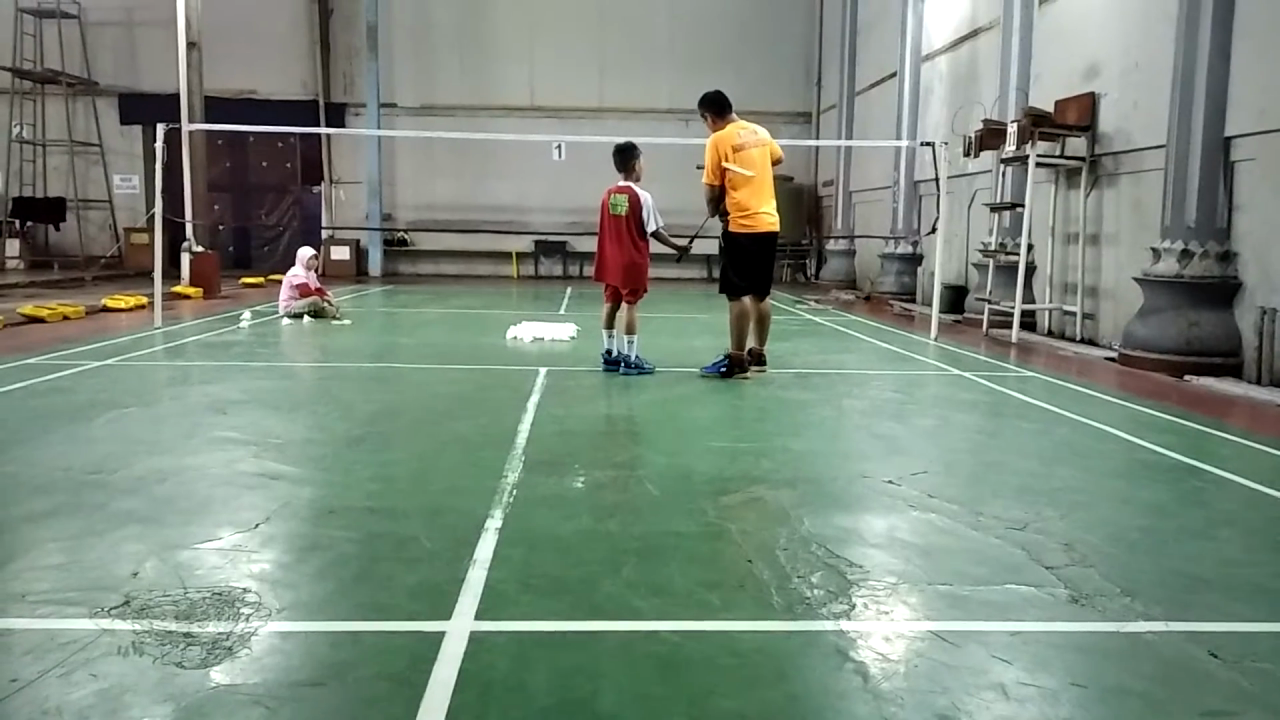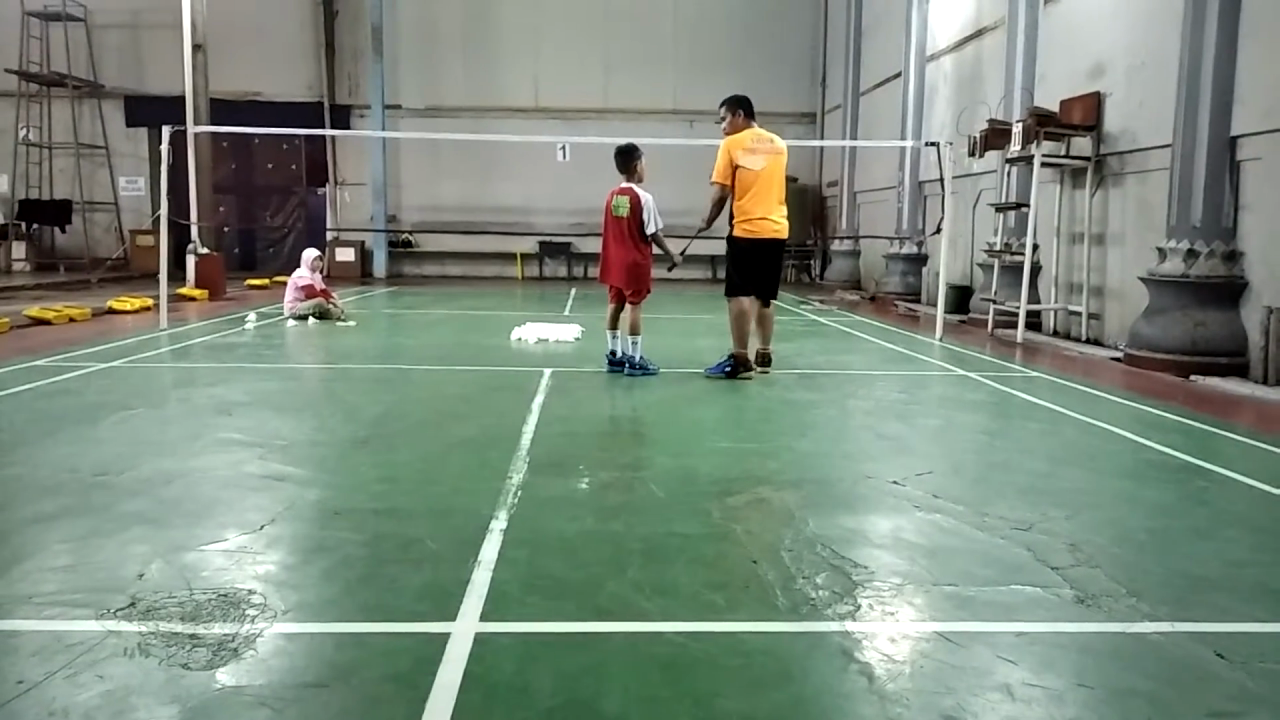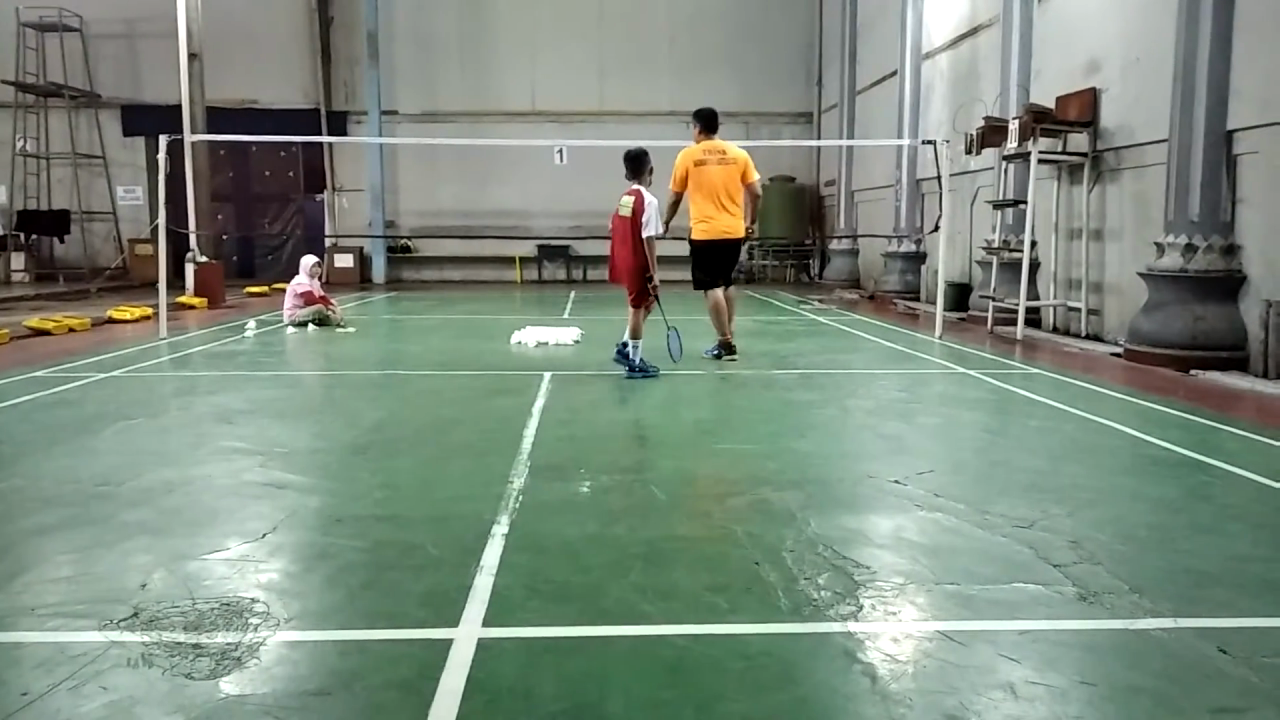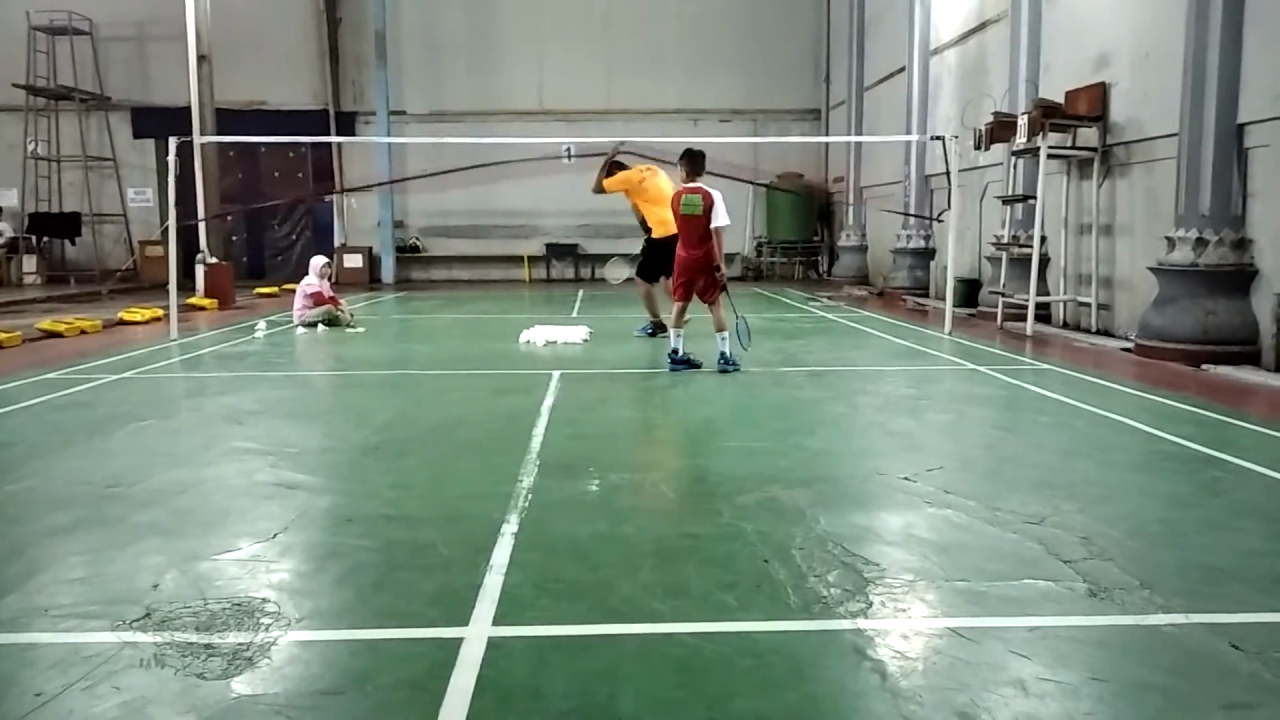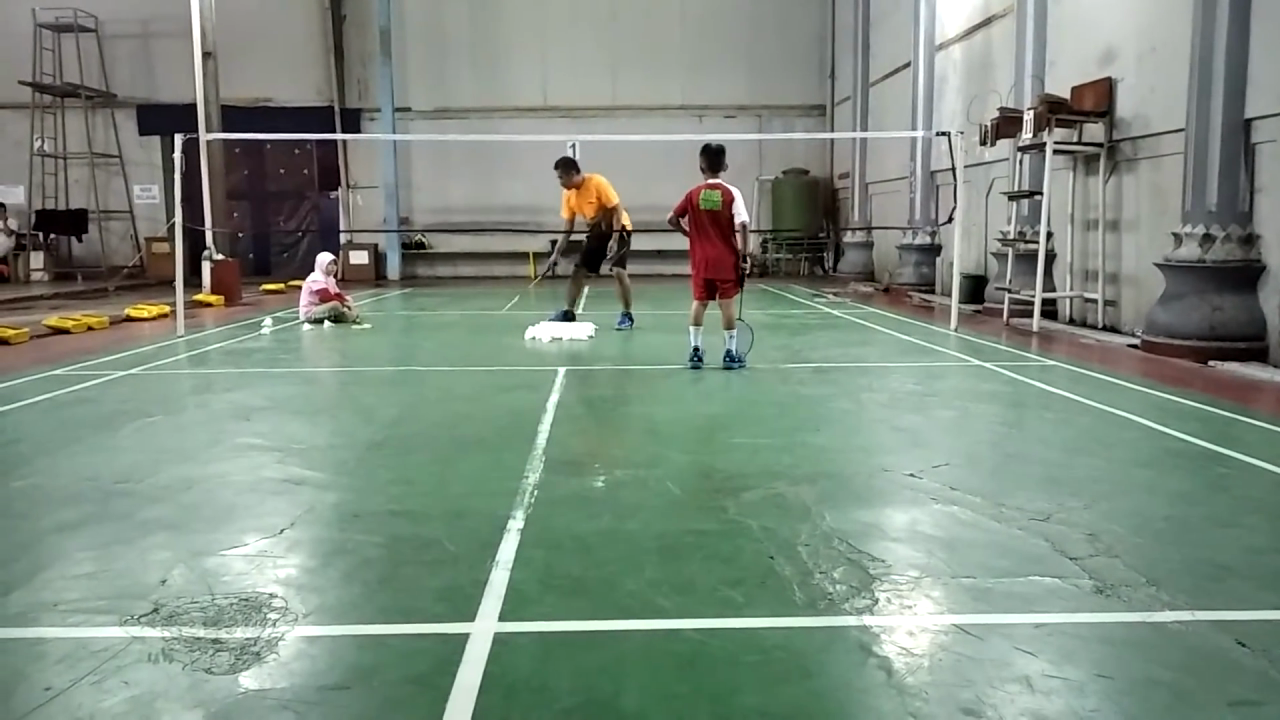
dt=1s
person 1, frame 1
left shoulder: (718, 140)
right shoulder: (760, 132)
left elbow: (711, 191)
right elbow: (778, 158)
left wrist: (713, 211)
left hip: (742, 226)
right hip: (769, 223)
left knee: (738, 293)
right knee: (760, 293)
left ankle: (737, 360)
right ankle: (757, 354)
person 1, frame 2
left shoulder: (732, 144)
right shoulder: (778, 144)
left elbow: (721, 192)
left wrist: (708, 222)
left hip: (747, 230)
right hip: (777, 230)
left knee: (739, 294)
right knee: (764, 296)
left ankle: (739, 359)
right ankle: (764, 355)
person 1, frame 3
left shoulder: (687, 156)
right shoulder: (739, 155)
left elbow: (674, 199)
right elbow: (756, 193)
left wrist: (664, 226)
right wrist: (750, 222)
left hip: (704, 233)
right hip: (734, 232)
left knee: (712, 288)
right knee: (726, 285)
left ankle: (725, 344)
right ankle: (727, 332)
person 1, frame 4
left shoulder: (628, 177)
right shoulder: (654, 171)
left elbow: (596, 189)
left wrist: (607, 162)
left hip: (663, 233)
right hip: (677, 229)
left knee: (643, 279)
right knee: (666, 273)
left ankle: (657, 324)
person 1, frame 5
left shoulder: (597, 183)
right shoulder: (568, 194)
left elbow: (617, 210)
right elbow: (567, 228)
left wrist: (615, 239)
right wrist: (556, 254)
left hip: (618, 229)
right hip: (596, 234)
left knee: (618, 271)
right knee: (579, 272)
left ankle: (627, 314)
right ankle: (569, 312)
person 2, frame 1
left shoulder: (608, 194)
right shoulder: (642, 196)
left elbow: (606, 229)
right elbow: (654, 231)
right wrist: (677, 247)
left hip: (611, 261)
right hip: (633, 261)
left knee: (611, 304)
right knee: (630, 305)
left ankle: (610, 354)
right ankle: (630, 359)
person 2, frame 2
left shoulder: (612, 196)
right shoulder: (643, 197)
left elbow: (610, 231)
right elbow: (653, 234)
right wrist: (671, 255)
left hip: (615, 262)
right hip: (635, 262)
left knee: (615, 305)
right knee: (634, 307)
left ankle: (615, 355)
right ankle: (634, 360)
person 2, frame 3
left shoulder: (624, 197)
right shoulder: (648, 200)
left elbow: (613, 230)
right elbow: (648, 240)
right wrist: (653, 273)
left hip: (623, 264)
right hip: (638, 265)
left knee: (644, 304)
right knee: (638, 309)
left ankle: (624, 348)
right ankle: (634, 363)
person 2, frame 4
left shoulder: (677, 197)
right shoulder: (712, 196)
right elbow: (717, 231)
right wrist: (719, 263)
left hip: (683, 259)
right hip: (705, 259)
left knee: (680, 305)
right knee: (715, 305)
left ankle: (676, 354)
right ankle: (725, 356)
person 2, frame 5
left shoulder: (693, 194)
right shoulder: (732, 193)
left elbow: (672, 219)
right elbow: (743, 225)
left wrist: (688, 233)
right wrist: (743, 254)
left hip: (701, 257)
right hip: (726, 257)
left knee: (699, 301)
right knee: (726, 303)
left ankle: (695, 351)
right ankle: (730, 354)
